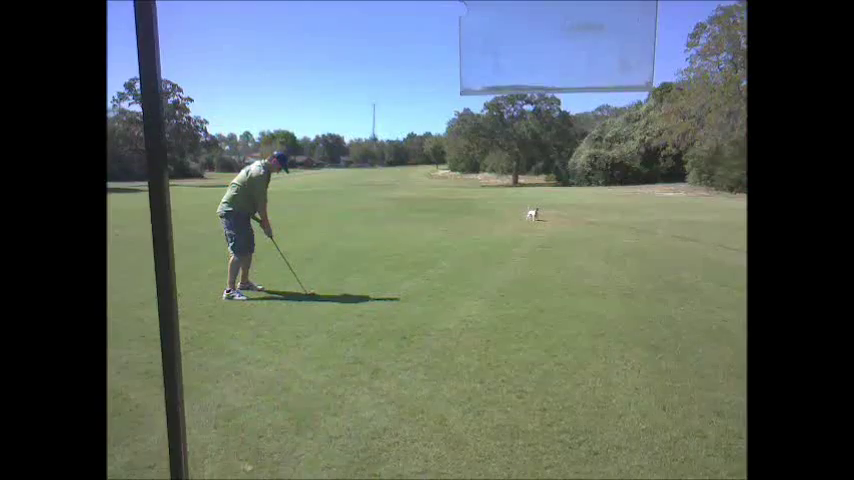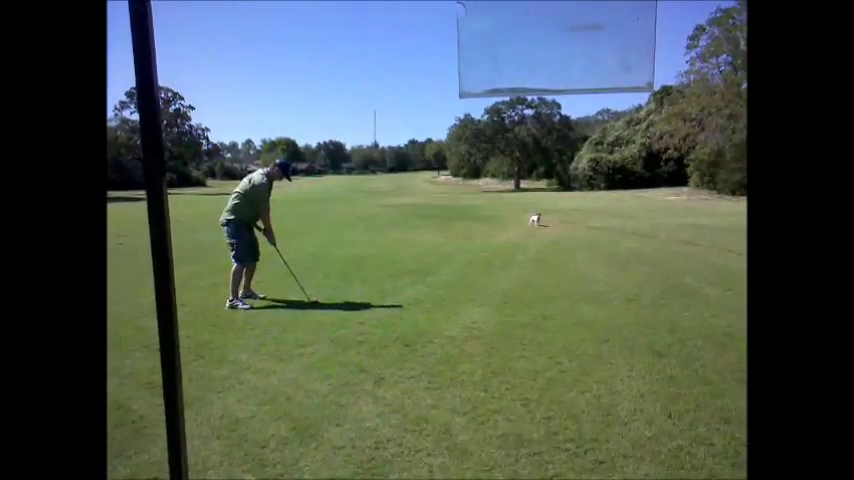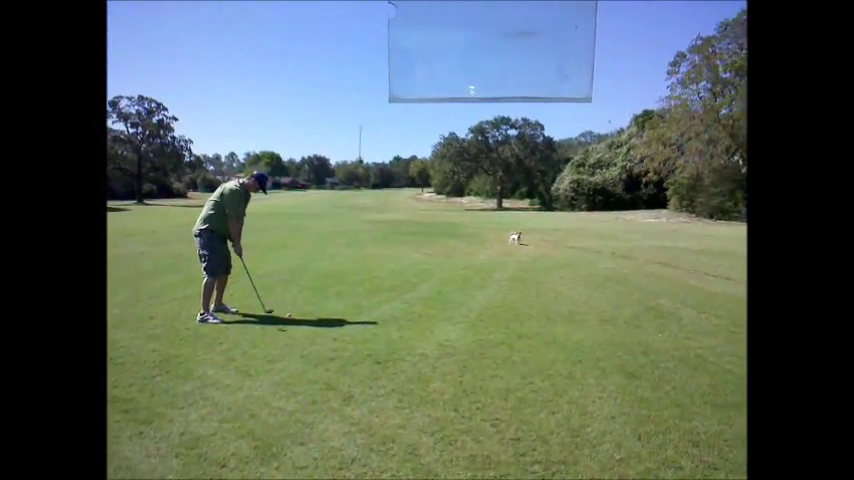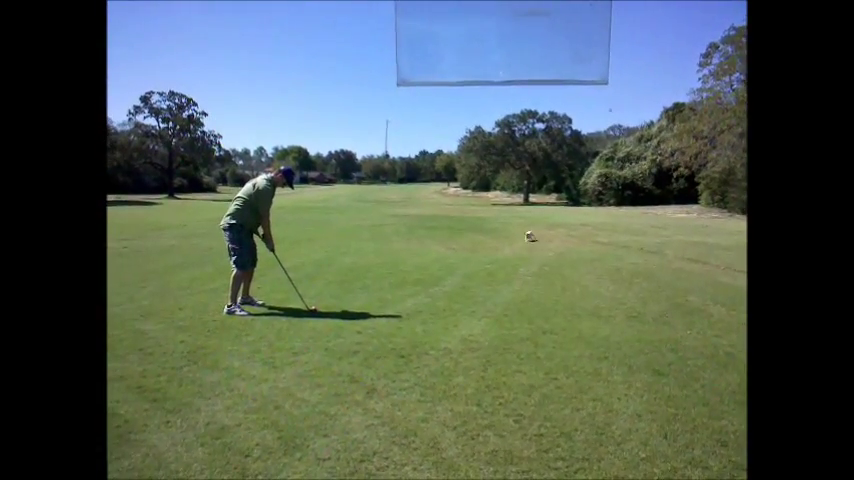
dt=1s
person 1, frame 1
left shoulder: (260, 168)
right shoulder: (260, 173)
left elbow: (259, 200)
right elbow: (260, 202)
left wrist: (263, 221)
right wrist: (266, 224)
left hip: (239, 212)
right hip: (232, 212)
left knee: (248, 249)
right knee: (238, 251)
left ankle: (244, 282)
right ankle: (230, 290)
person 1, frame 2
left shoulder: (263, 177)
right shoulder: (261, 182)
left elbow: (262, 209)
right elbow: (263, 210)
left wrist: (266, 229)
right wrist: (270, 232)
left hip: (243, 221)
right hip: (234, 221)
left knee: (252, 257)
right knee: (241, 260)
left ankle: (246, 290)
right ankle: (233, 299)
person 1, frame 3
left shoulder: (245, 194)
right shoulder: (233, 189)
left elbow: (240, 219)
right elbow: (232, 218)
left wrist: (237, 241)
right wrist: (237, 243)
left hip: (219, 233)
right hip: (207, 231)
left knee: (224, 270)
right knee: (212, 272)
left ankle: (218, 304)
right ankle: (204, 313)
person 1, frame 4
left shoulder: (265, 182)
right shoulder: (265, 186)
left elbow: (262, 215)
right elbow: (264, 216)
left wrist: (265, 235)
right wrist: (269, 238)
left hip: (243, 226)
right hip: (235, 226)
left knee: (250, 263)
right knee: (241, 265)
left ankle: (245, 297)
right ankle: (231, 305)
